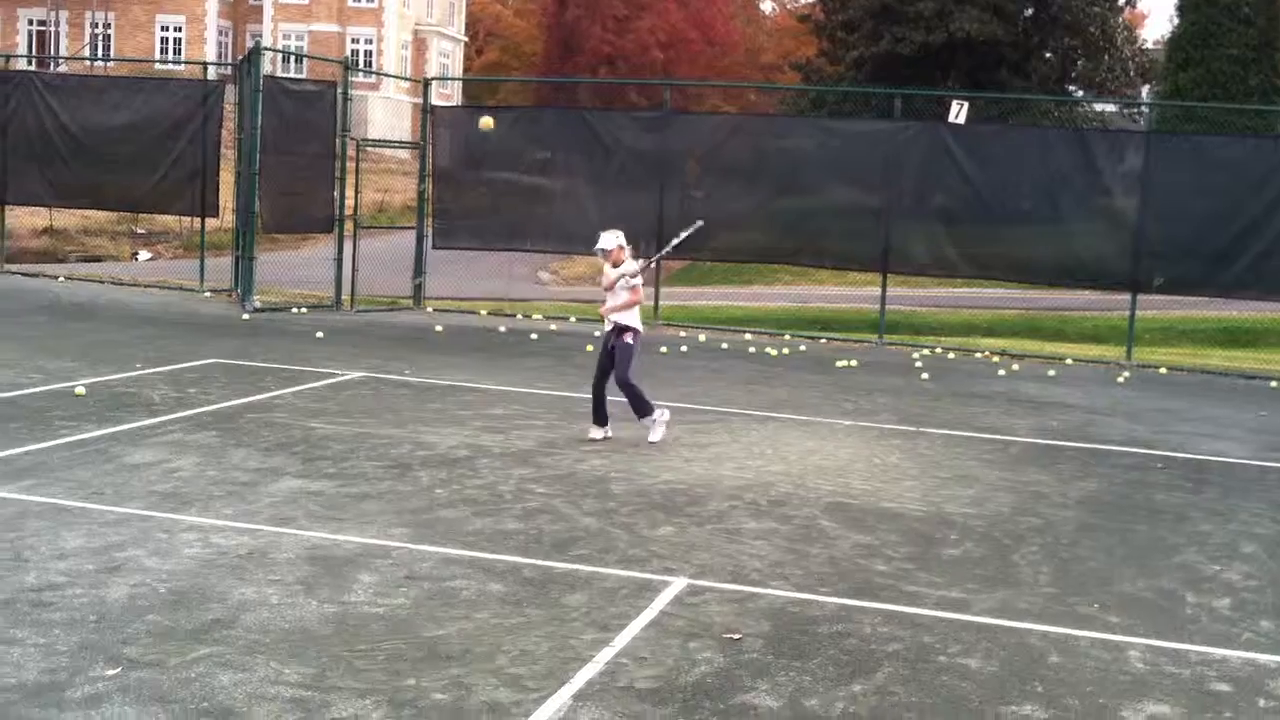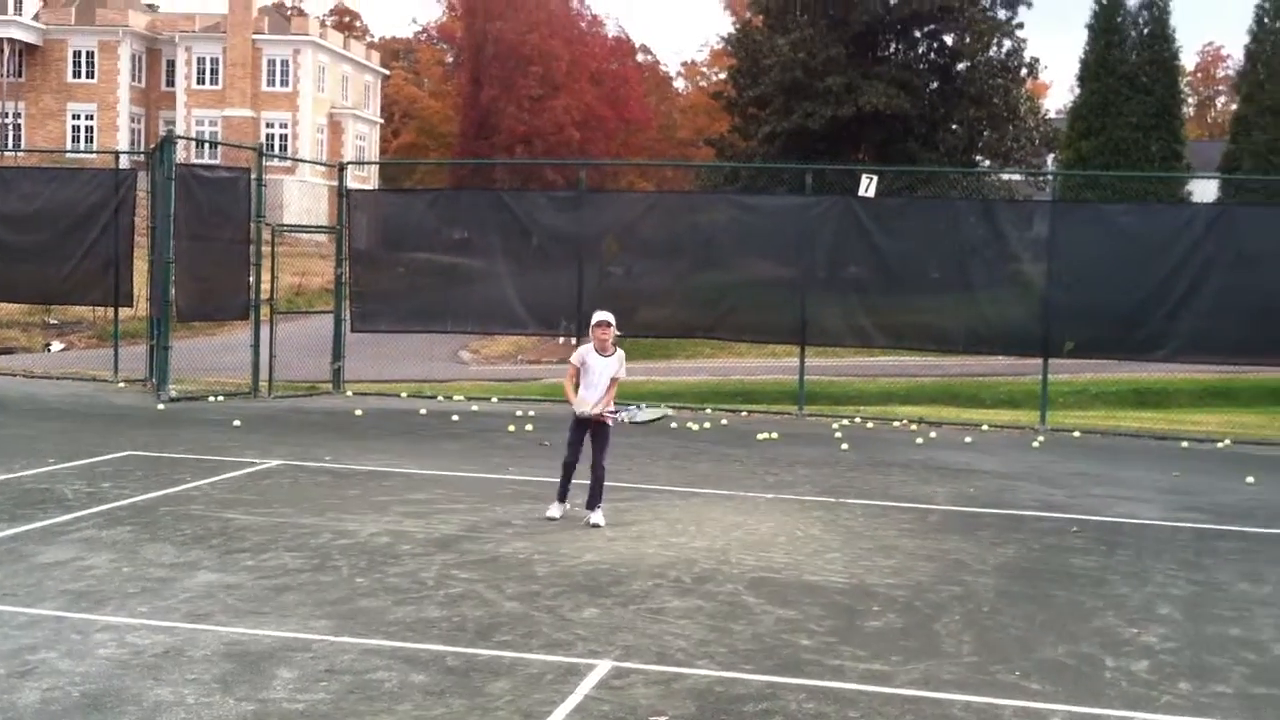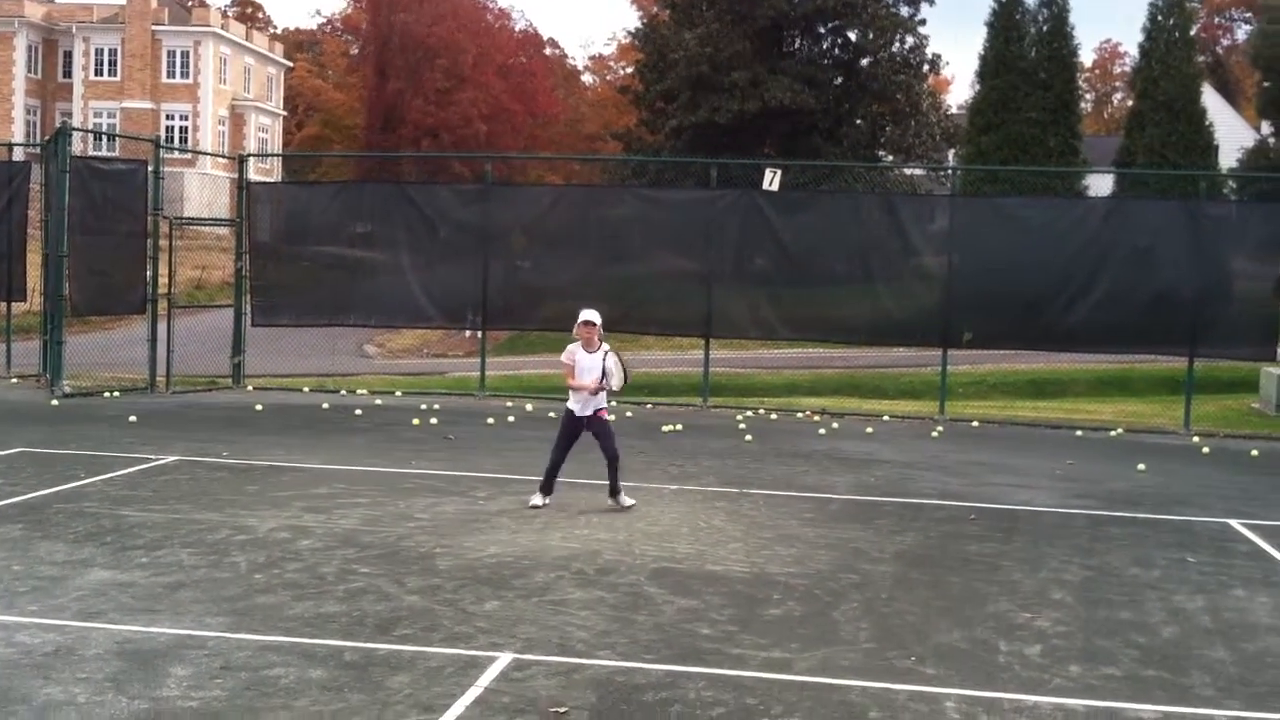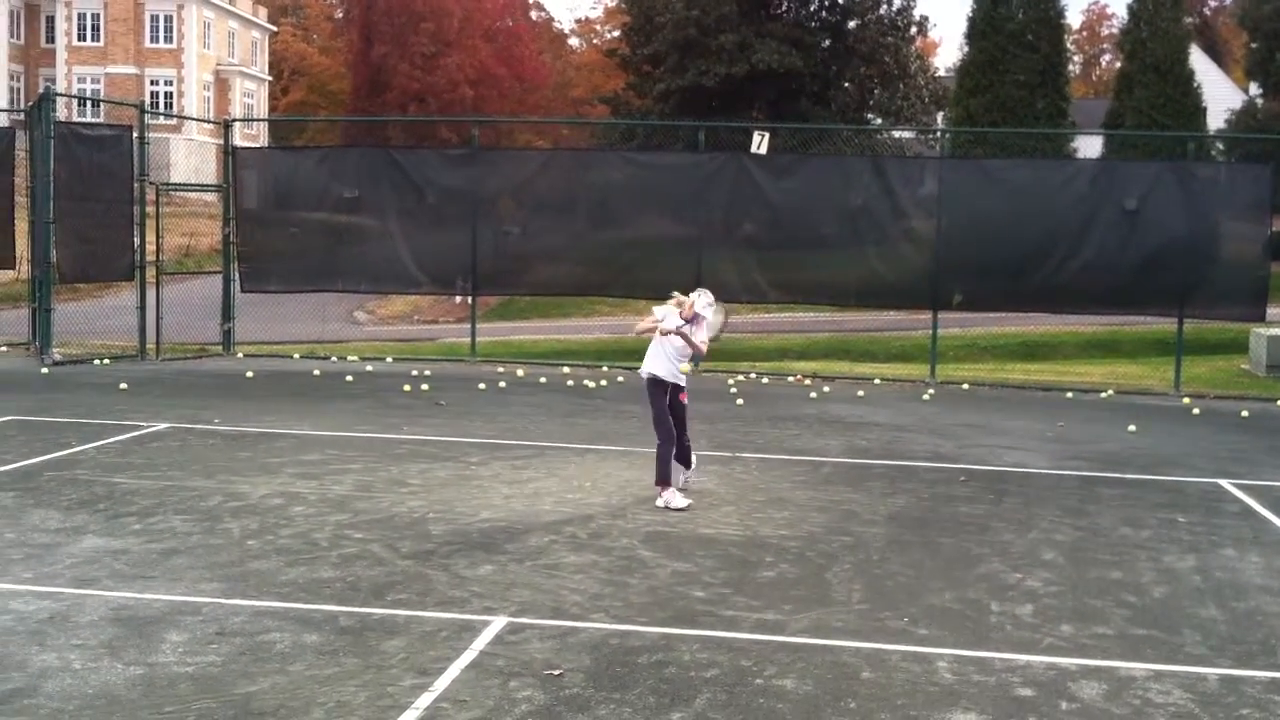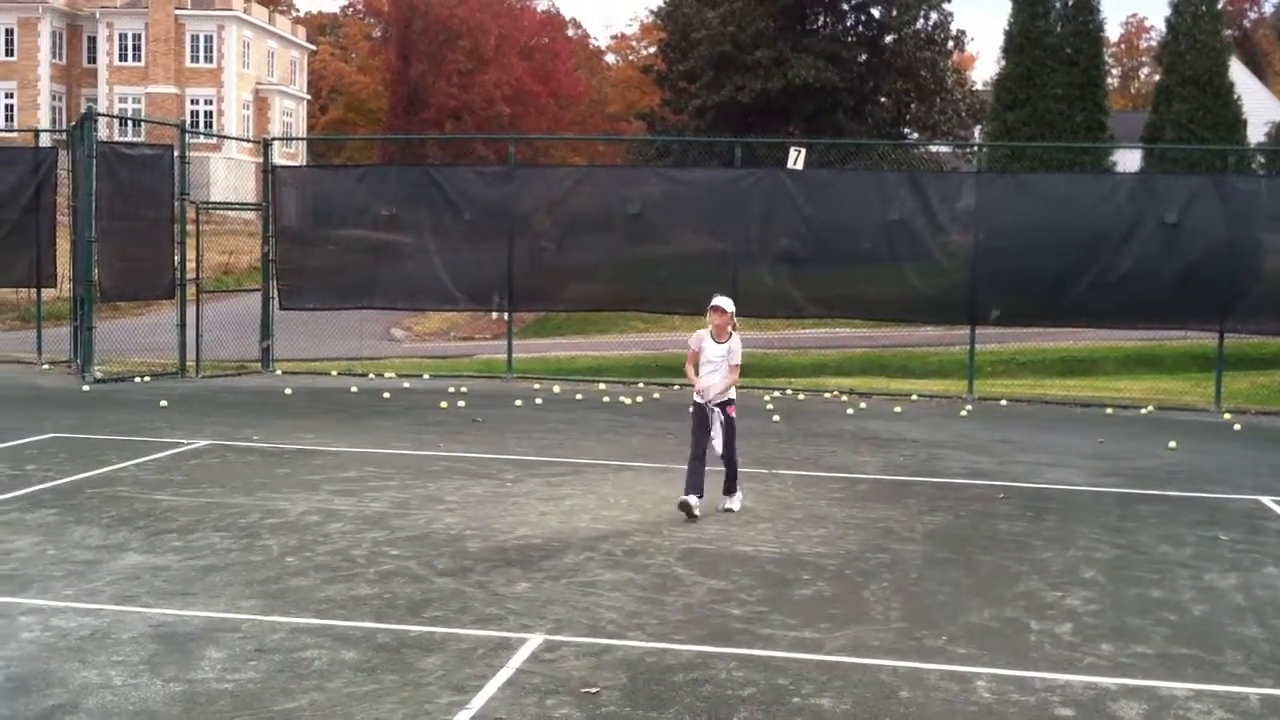
dt=1s
person 1, frame 1
left shoulder: (631, 266)
right shoulder: (608, 267)
left elbow: (637, 299)
right elbow: (606, 286)
left wrist: (609, 309)
right wrist: (622, 272)
left hip: (628, 329)
right hip: (611, 331)
left knee: (622, 378)
right knee: (598, 382)
left ankle: (655, 416)
right ankle: (601, 425)
person 1, frame 2
left shoulder: (619, 356)
right shoulder: (584, 351)
left elbow: (612, 389)
right elbow: (569, 381)
left wrist: (600, 409)
right wrist: (575, 405)
left hip: (603, 414)
right hip: (580, 412)
left knee: (598, 463)
right knee: (569, 460)
left ankle: (594, 508)
right ankle: (561, 501)
person 1, frame 3
left shoulder: (604, 350)
right shoulder: (572, 350)
right elbow: (569, 380)
left wrist: (602, 385)
right wrist: (586, 386)
left hip: (598, 409)
right hip: (575, 409)
left knee: (612, 453)
right knee: (558, 454)
left ankle: (616, 494)
right ankle: (543, 493)
person 1, frame 4
left shoulder: (700, 325)
right shoulder: (667, 311)
left elbow: (702, 351)
right elbow: (639, 329)
left wrist: (685, 334)
right wrist: (660, 328)
left hip: (677, 384)
right hip: (656, 379)
left knee: (681, 436)
right knee: (667, 437)
left ankle: (686, 467)
right ankle: (665, 491)
person 1, frame 5
left shoulder: (734, 341)
right shoulder: (700, 336)
left elbow: (734, 376)
right elbow: (689, 366)
left wrist: (717, 391)
right wrist: (697, 384)
left hip: (725, 402)
right hip: (702, 402)
left knee: (729, 454)
right knee: (697, 451)
left ankle: (731, 494)
right ankle: (691, 498)
